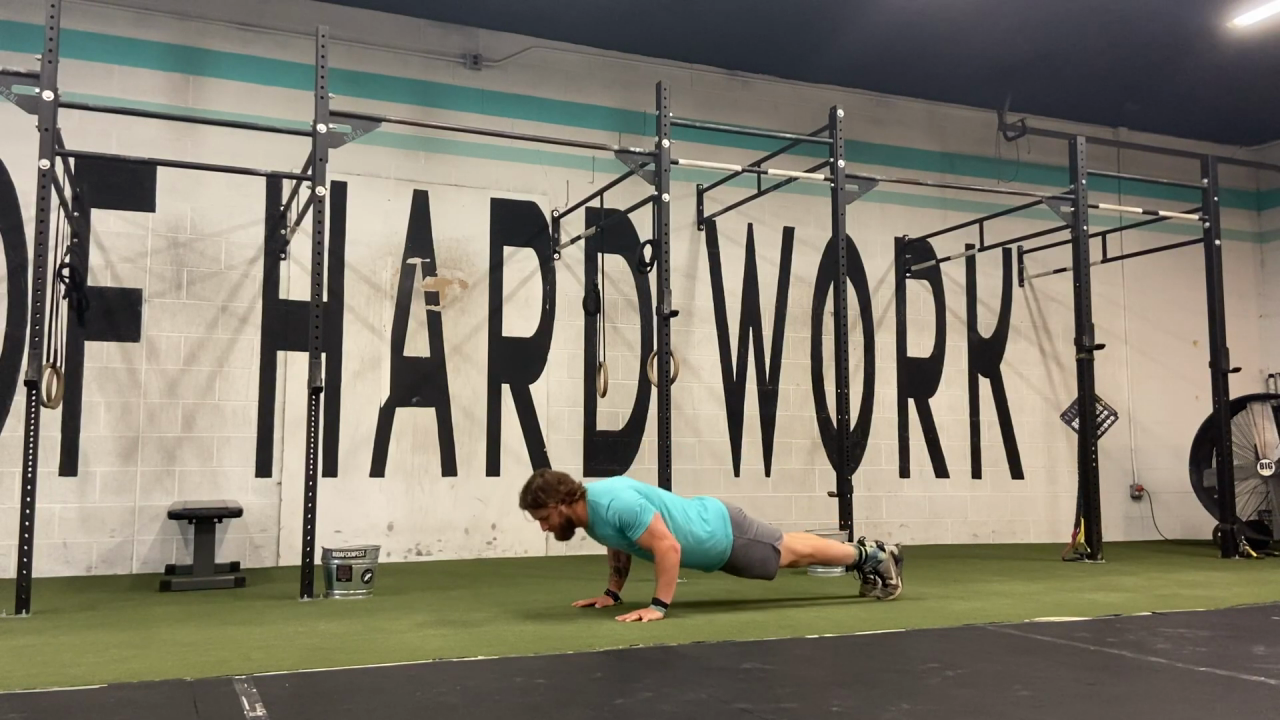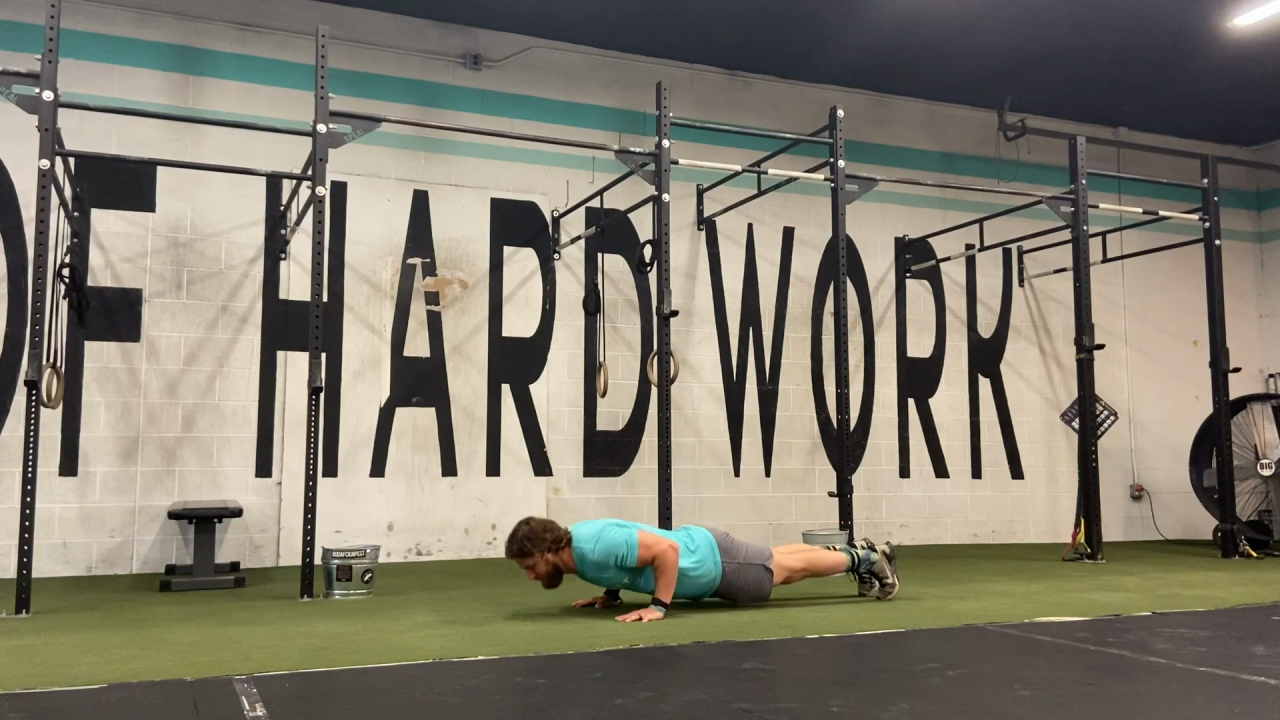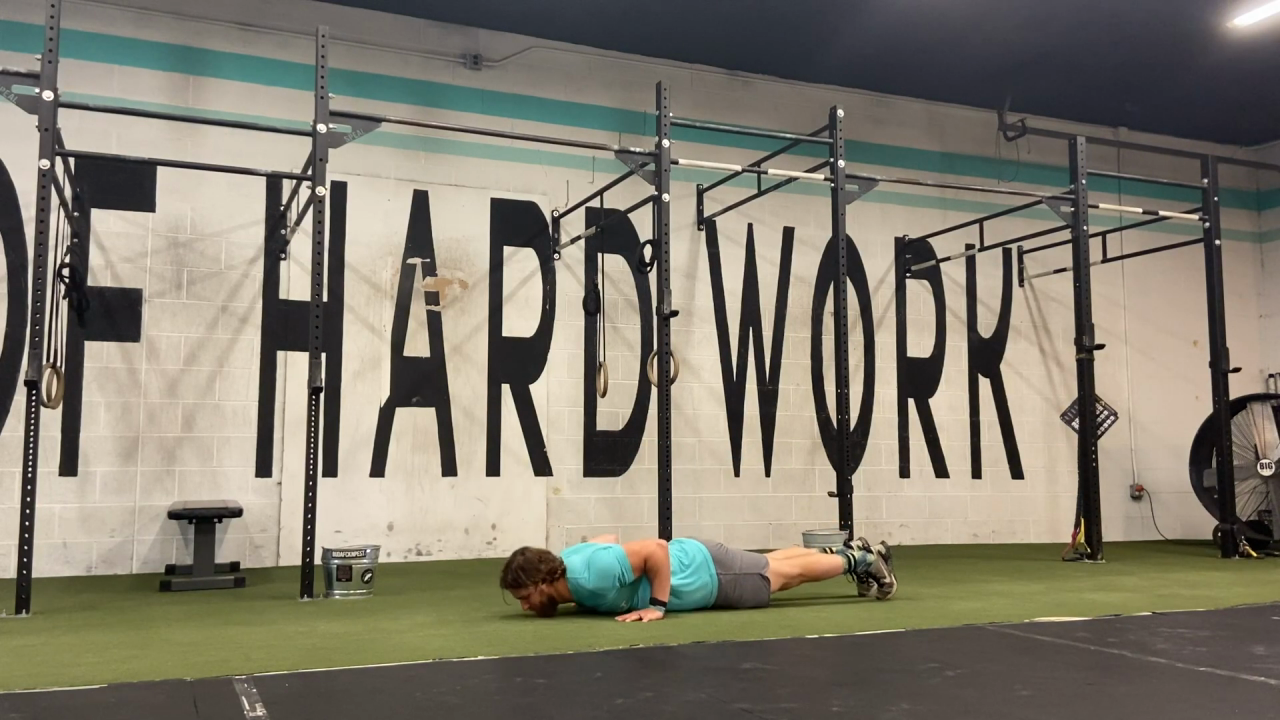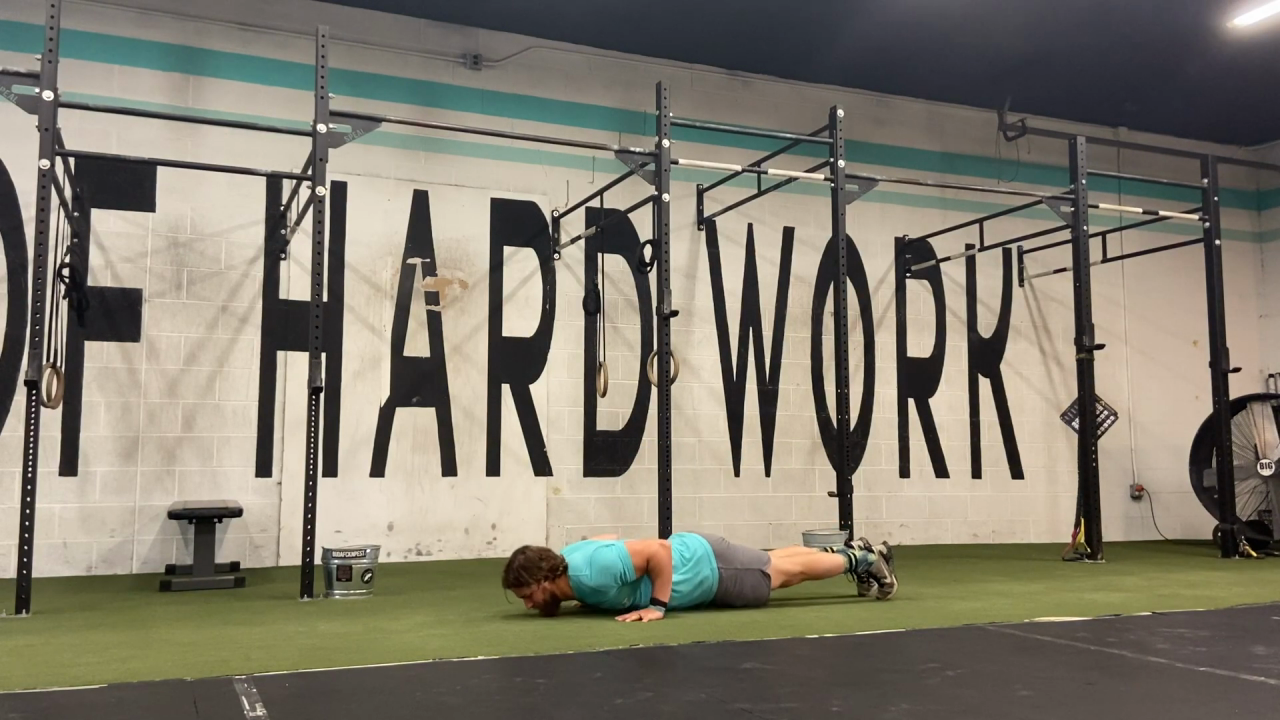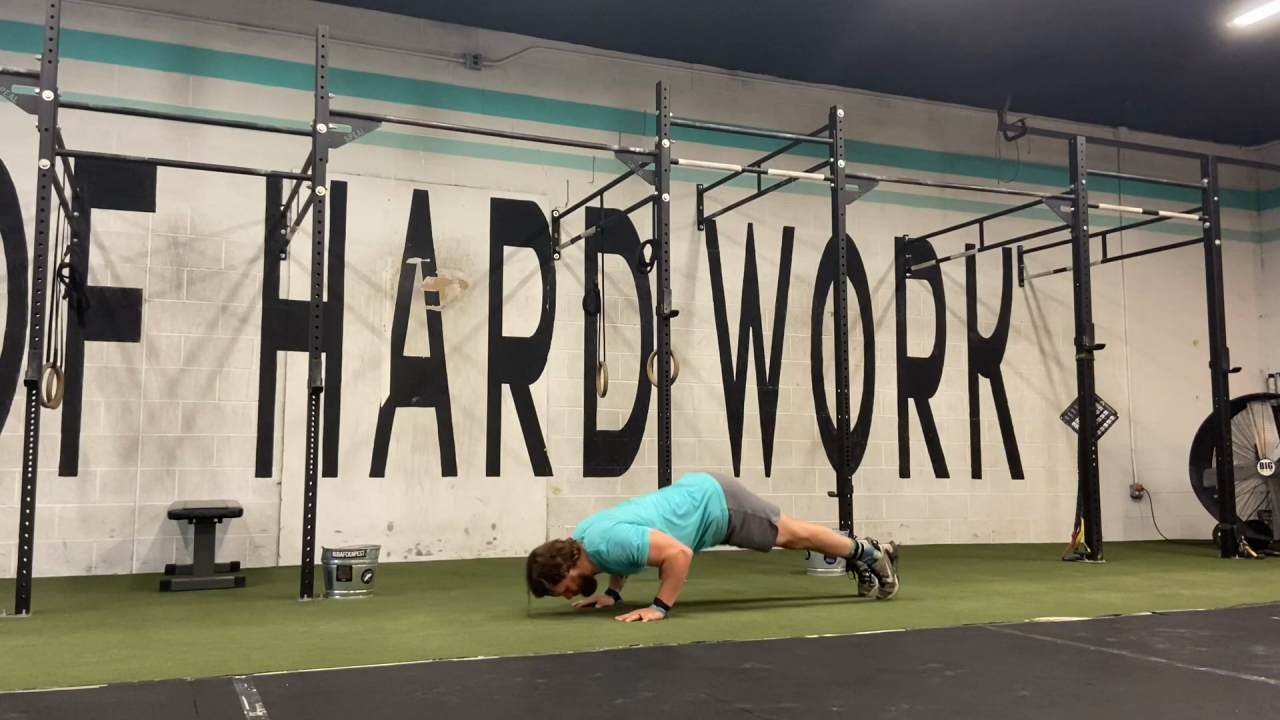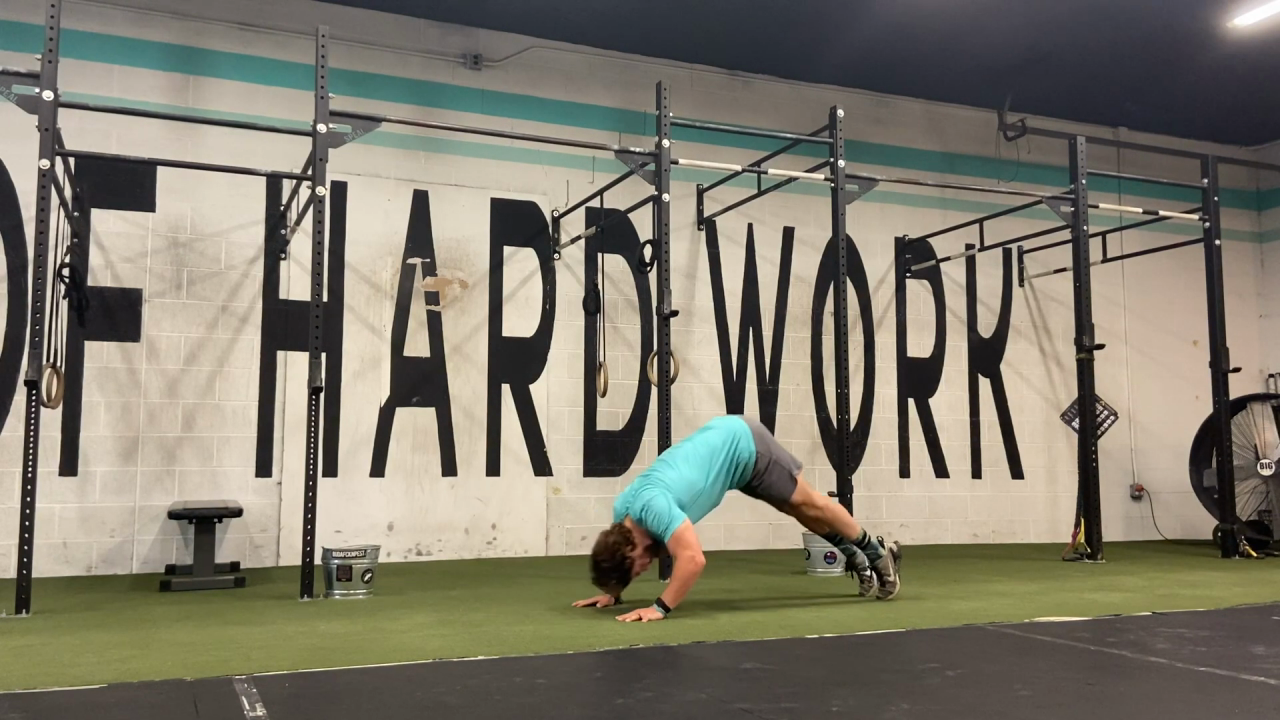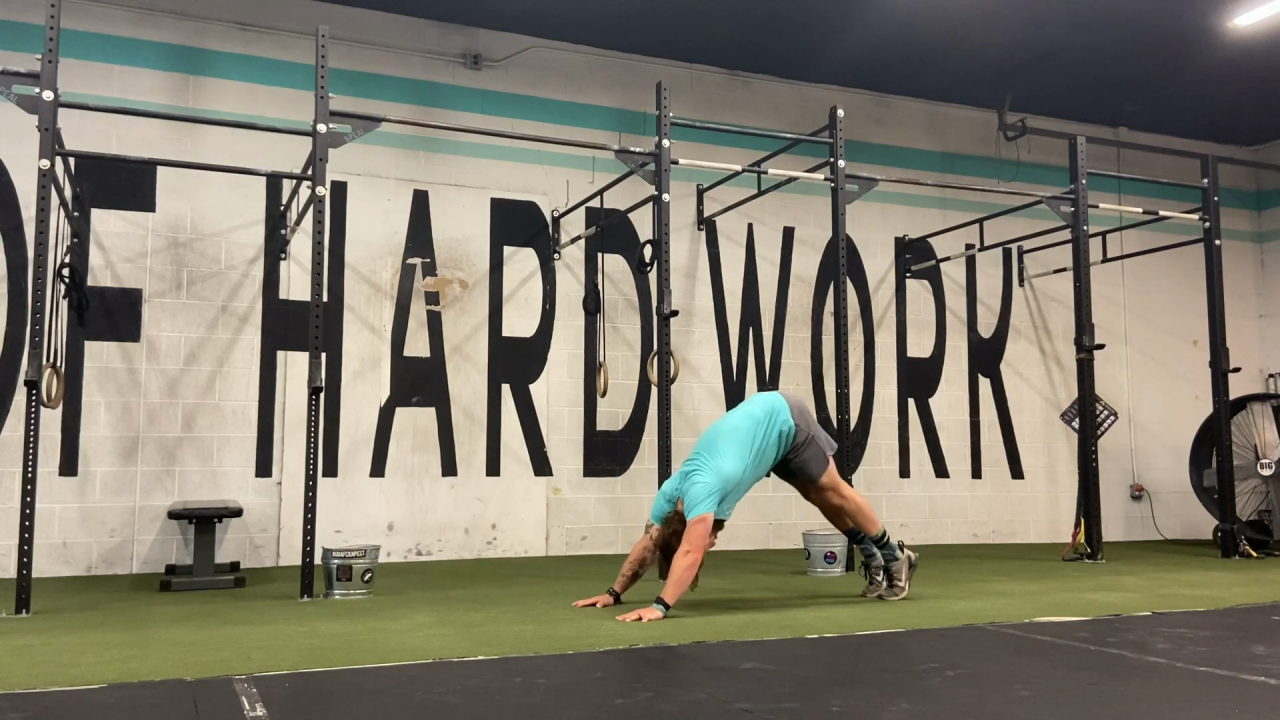
dt=0.4s
person 1, frame 1
left shoulder: (612, 505)
right shoulder: (589, 512)
left elbow: (668, 548)
right elbow: (621, 544)
left wrist: (658, 606)
right wrist: (612, 592)
left hip: (721, 535)
right hip: (708, 532)
left knee: (796, 553)
right knee: (789, 550)
left ankle: (875, 556)
right ankle: (865, 551)
person 1, frame 2
left shoulder: (594, 550)
right shoulder: (574, 540)
left elbow: (667, 550)
left wrist: (659, 606)
right wrist: (610, 592)
left hip: (711, 563)
right hip: (696, 550)
left knee: (789, 568)
right knee: (779, 560)
left ankle: (865, 557)
right ankle: (852, 550)
person 1, frame 3
left shoulder: (589, 579)
right shoulder: (566, 560)
left elbow: (656, 548)
right elbow: (608, 537)
left wrist: (657, 605)
right wrist: (607, 597)
left hip: (707, 574)
right hip: (690, 559)
left knee: (786, 574)
right knee: (774, 563)
left ankle: (863, 559)
right ankle: (848, 552)
person 1, frame 4
left shoulder: (591, 574)
right shoulder: (566, 559)
left elbow: (659, 551)
right elbow: (611, 537)
left wrist: (658, 605)
right wrist: (606, 597)
left hip: (706, 568)
right hip: (692, 556)
left knee: (788, 571)
right knee: (779, 562)
left ankle: (866, 558)
right ankle: (849, 551)
person 1, frame 5
left shoulder: (607, 542)
right shoulder: (581, 539)
left elbow: (680, 554)
left wrist: (660, 606)
right wrist: (611, 594)
left hip: (717, 504)
right hip: (700, 498)
left knee: (793, 535)
right knee: (787, 536)
left ankle: (872, 554)
right ankle: (860, 554)
person 1, frame 6
left shoulder: (652, 507)
right shoulder: (624, 510)
left elbow: (693, 560)
right elbow: (618, 557)
left wrist: (660, 608)
right wrist: (612, 593)
left hip: (743, 442)
right hip: (723, 438)
left knee: (806, 503)
right knee: (793, 507)
left ankle: (877, 554)
right ankle: (855, 557)
person 1, frame 7
left shoulder: (700, 491)
right shoulder: (671, 494)
left elbow: (689, 554)
right elbow: (646, 545)
left wrist: (660, 607)
right wrist: (613, 593)
left hip: (784, 418)
right hip: (761, 418)
left knee: (832, 492)
right knee: (816, 495)
left ankle: (895, 556)
right ankle: (874, 557)
